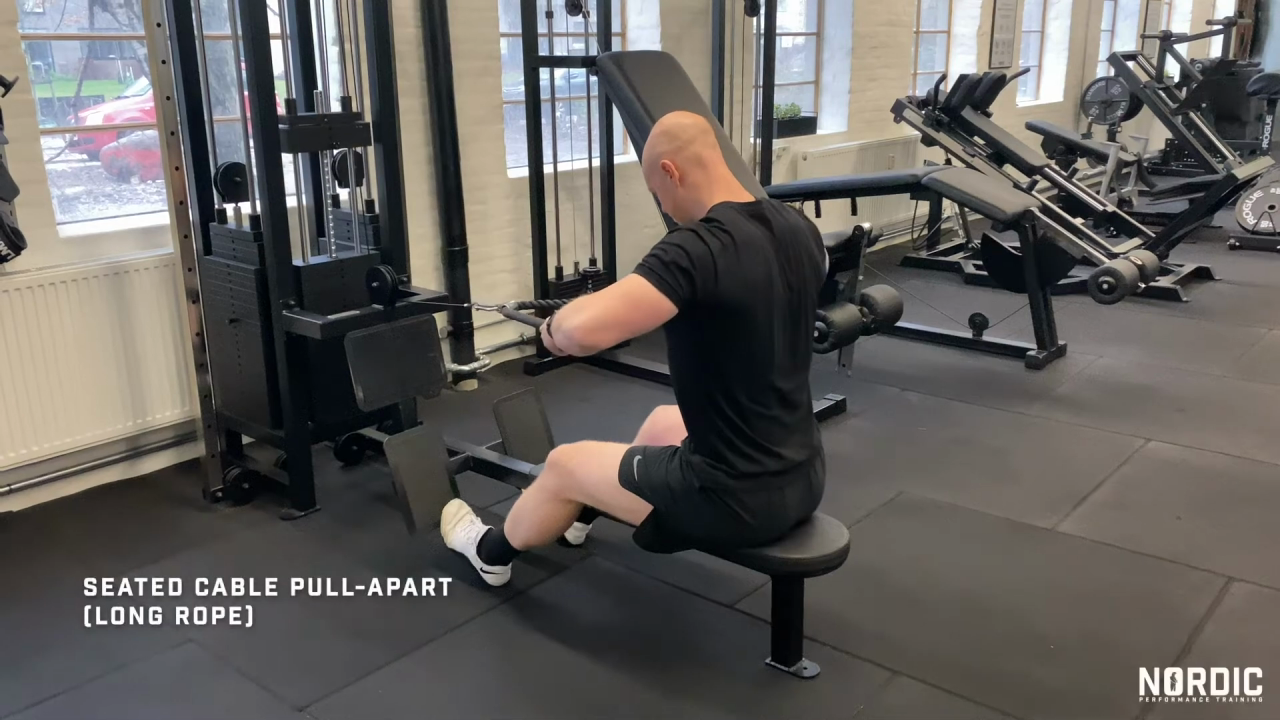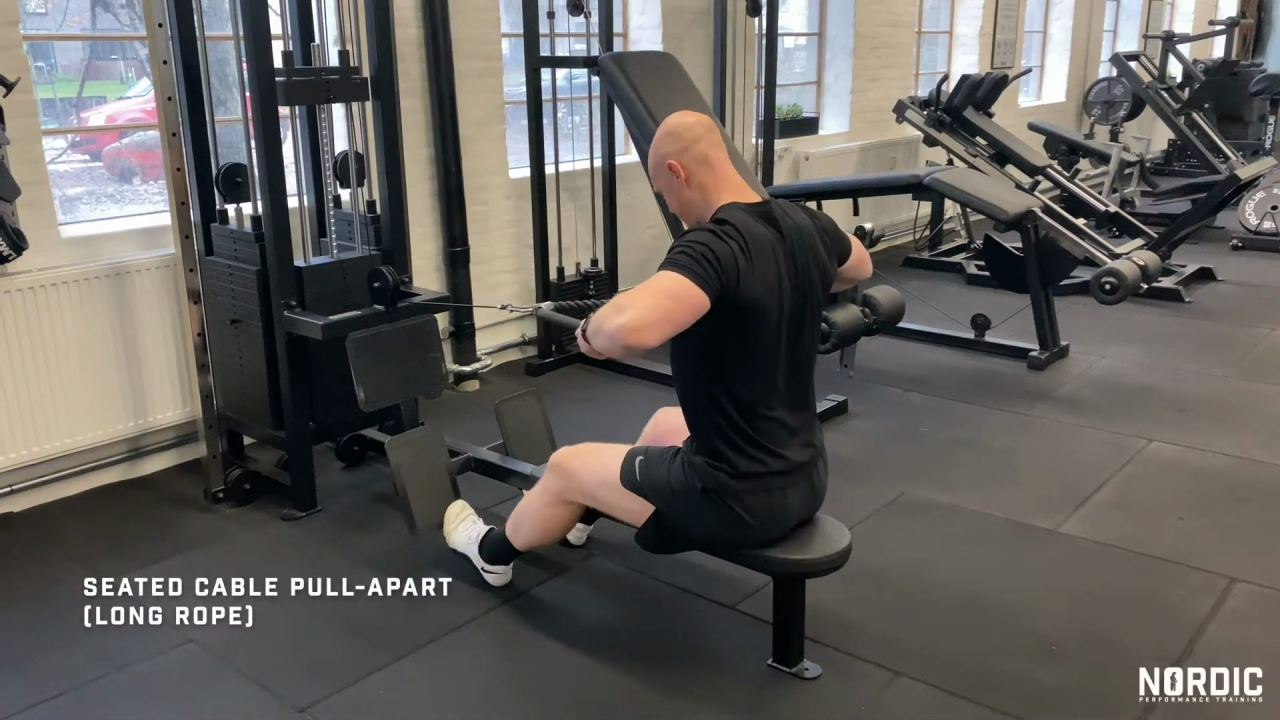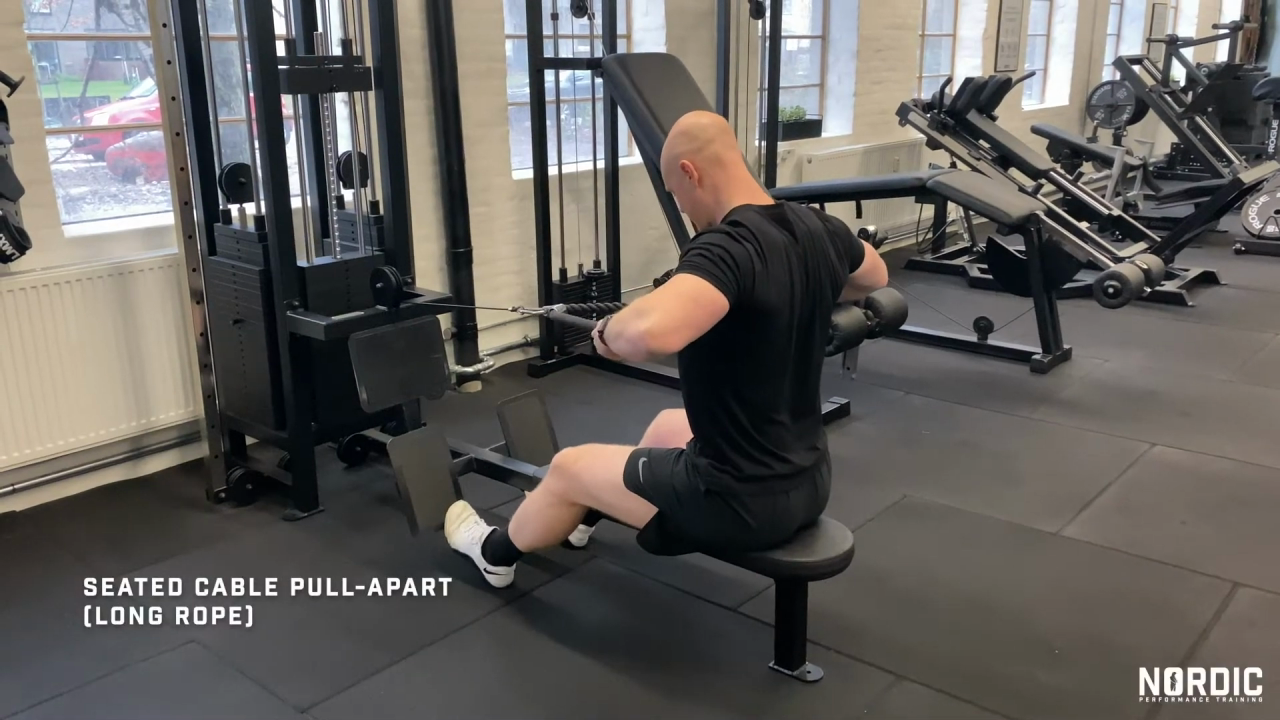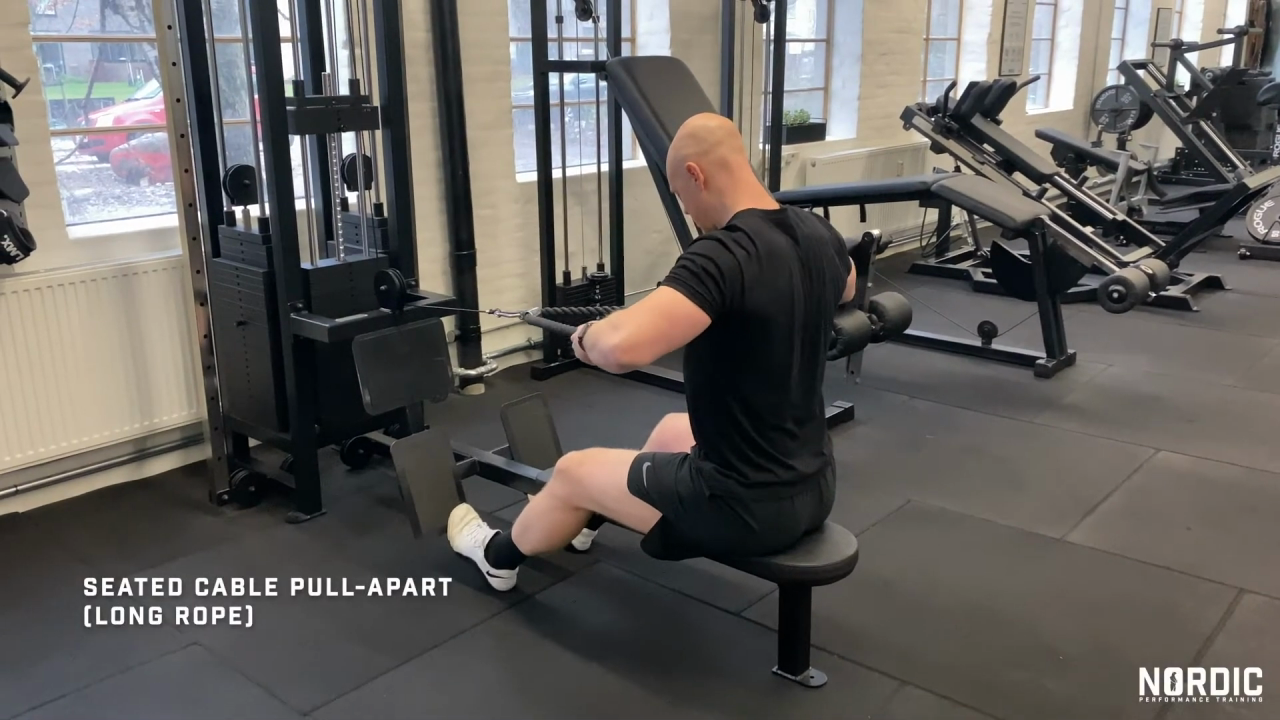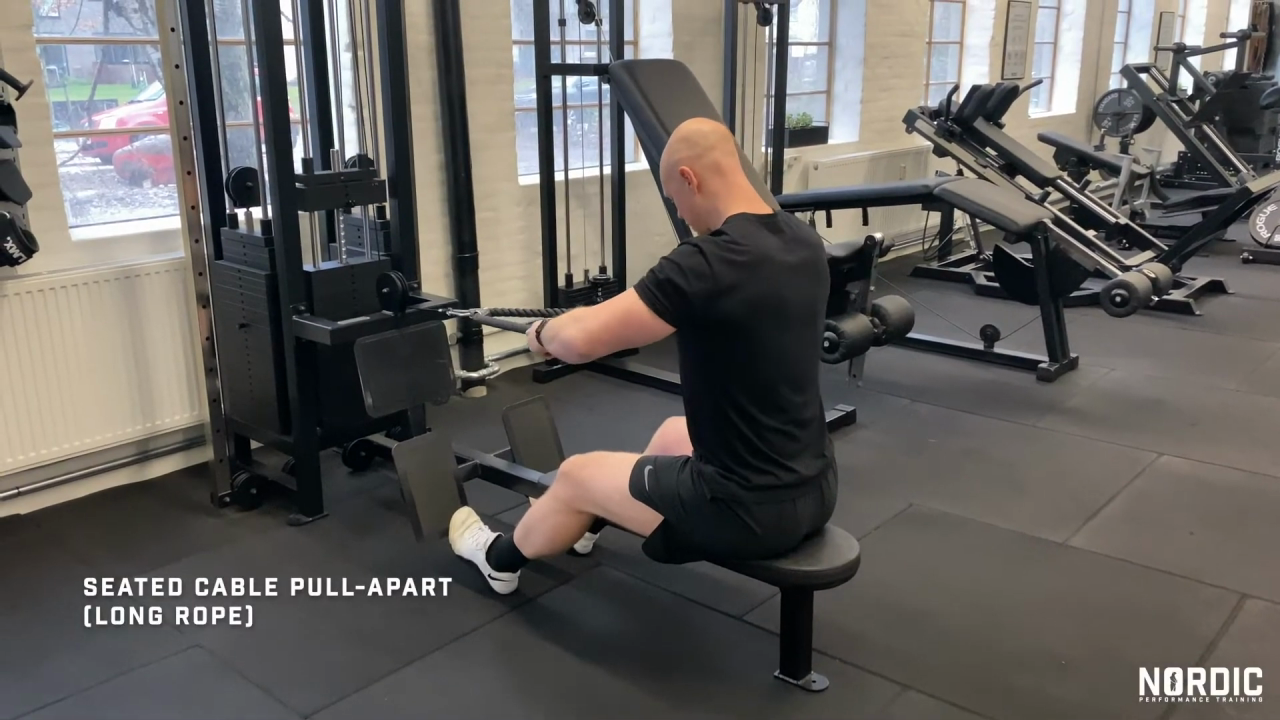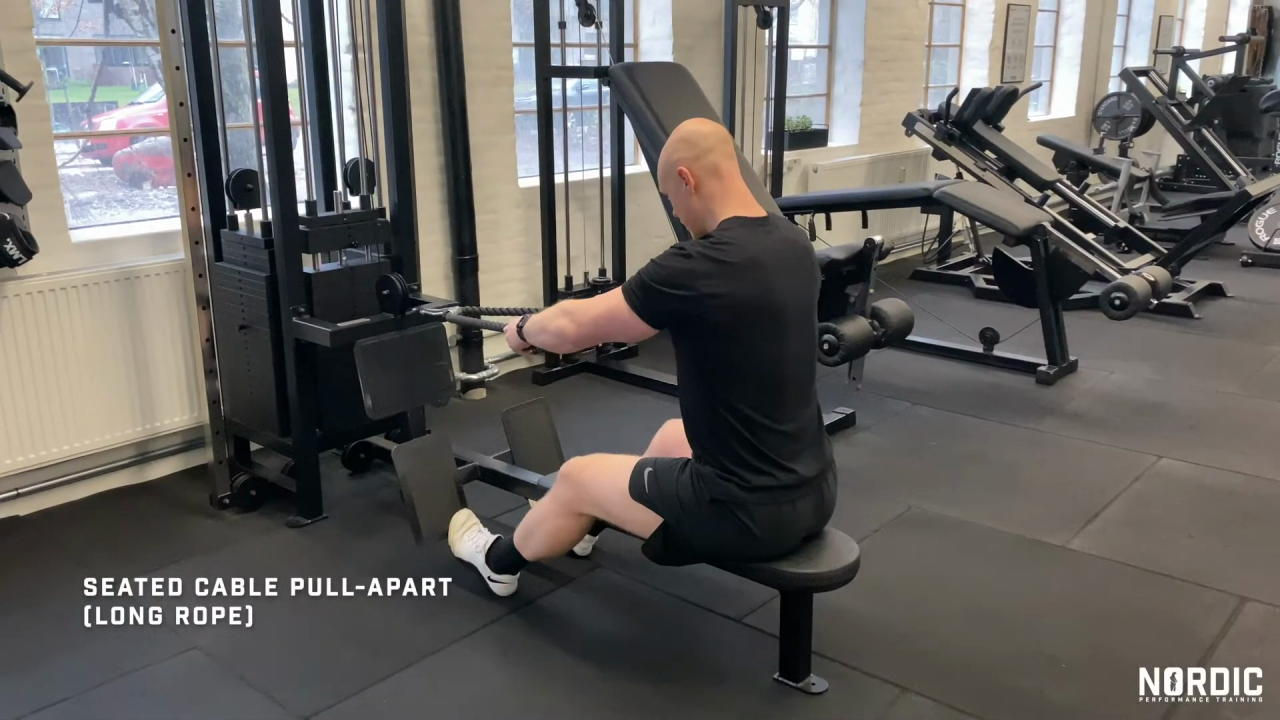
dt=0.7s
person 1, frame 1
left shoulder: (698, 249)
right shoulder: (796, 227)
left elbow: (583, 330)
left wrist: (554, 328)
left hip: (735, 497)
right hip: (803, 479)
left knee: (565, 464)
right knee: (662, 422)
left ankle: (492, 552)
right ankle: (579, 516)
person 1, frame 2
left shoulder: (714, 247)
right shoulder: (807, 226)
left elbow: (626, 329)
right elbow: (860, 267)
left wrist: (590, 330)
left hip: (738, 498)
right hip: (805, 479)
left knee: (566, 467)
right knee: (665, 424)
left ankle: (493, 552)
right ankle: (581, 515)
person 1, frame 3
left shoulder: (728, 248)
right shoulder: (820, 230)
left elbow: (650, 332)
right elbow: (875, 277)
left wrist: (608, 331)
left hip: (741, 501)
right hip: (808, 483)
left knee: (569, 468)
right knee: (668, 426)
left ankle: (495, 553)
right ankle: (582, 518)
person 1, frame 4
left shoulder: (724, 256)
right shoulder: (818, 236)
left elbow: (621, 347)
left wrist: (589, 336)
left hip: (745, 506)
right hip: (813, 487)
left knee: (573, 472)
right knee: (672, 431)
left ankle: (498, 556)
right ankle: (585, 522)
person 1, frame 5
left shoulder: (707, 263)
right shoulder: (803, 242)
left elbow: (580, 340)
left wrist: (543, 334)
left hip: (750, 510)
right hip: (814, 490)
left knee: (576, 476)
right knee: (674, 434)
left ankle: (499, 559)
right ankle: (585, 524)
person 1, frame 6
left shoulder: (698, 268)
right shoulder: (792, 242)
left elbow: (572, 328)
left wrist: (523, 329)
left hip: (750, 511)
right hip: (813, 491)
left knee: (578, 478)
right knee: (674, 436)
left ankle: (500, 562)
right ankle: (587, 526)
